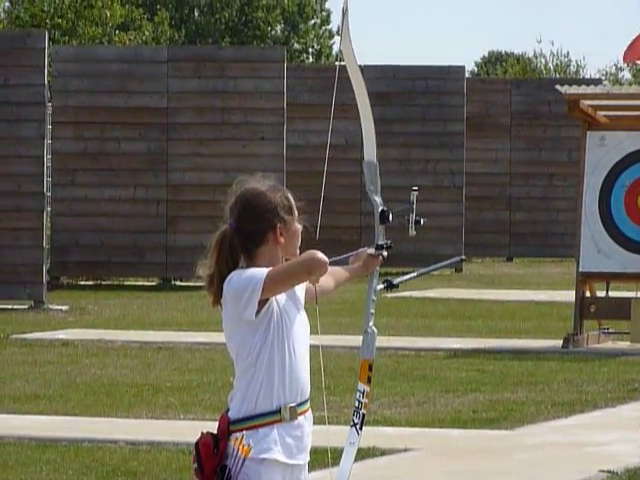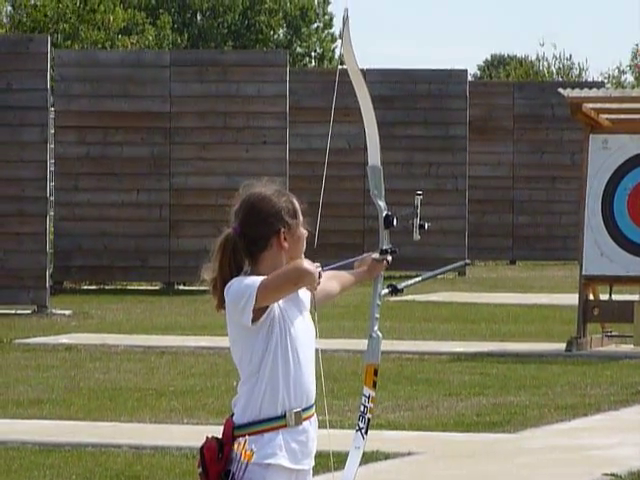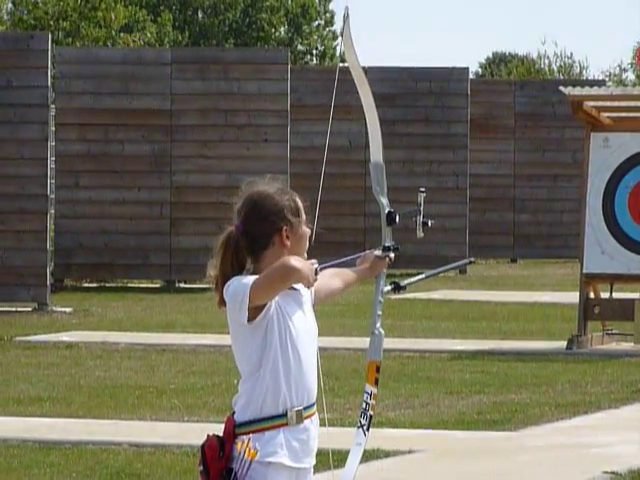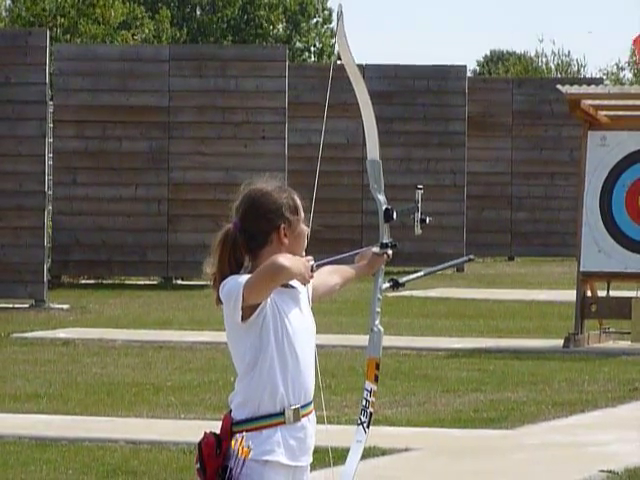
dt=0.3s
person 1, frame 1
left shoulder: (288, 284)
right shoulder: (242, 285)
left elbow: (322, 279)
right elbow: (315, 262)
left wrist: (357, 268)
right wrist: (311, 268)
left hip: (293, 437)
right hip: (259, 444)
person 1, frame 2
left shoulder: (295, 290)
right shoulder: (242, 292)
left elbow: (327, 282)
right elbow: (303, 271)
left wrist: (362, 273)
right wrist: (306, 273)
left hip: (297, 443)
right hip: (264, 450)
person 1, frame 3
left shoulder: (297, 288)
right shoulder: (242, 291)
left elbow: (331, 280)
right elbow: (288, 268)
left wrist: (365, 270)
right wrist: (301, 270)
left hip: (299, 442)
right hip: (265, 450)
person 1, frame 4
left shoulder: (296, 285)
right shoulder: (238, 290)
left elbow: (330, 277)
right elbow: (278, 267)
left wrist: (363, 267)
right wrist: (296, 266)
left hip: (296, 440)
right hip: (262, 449)
